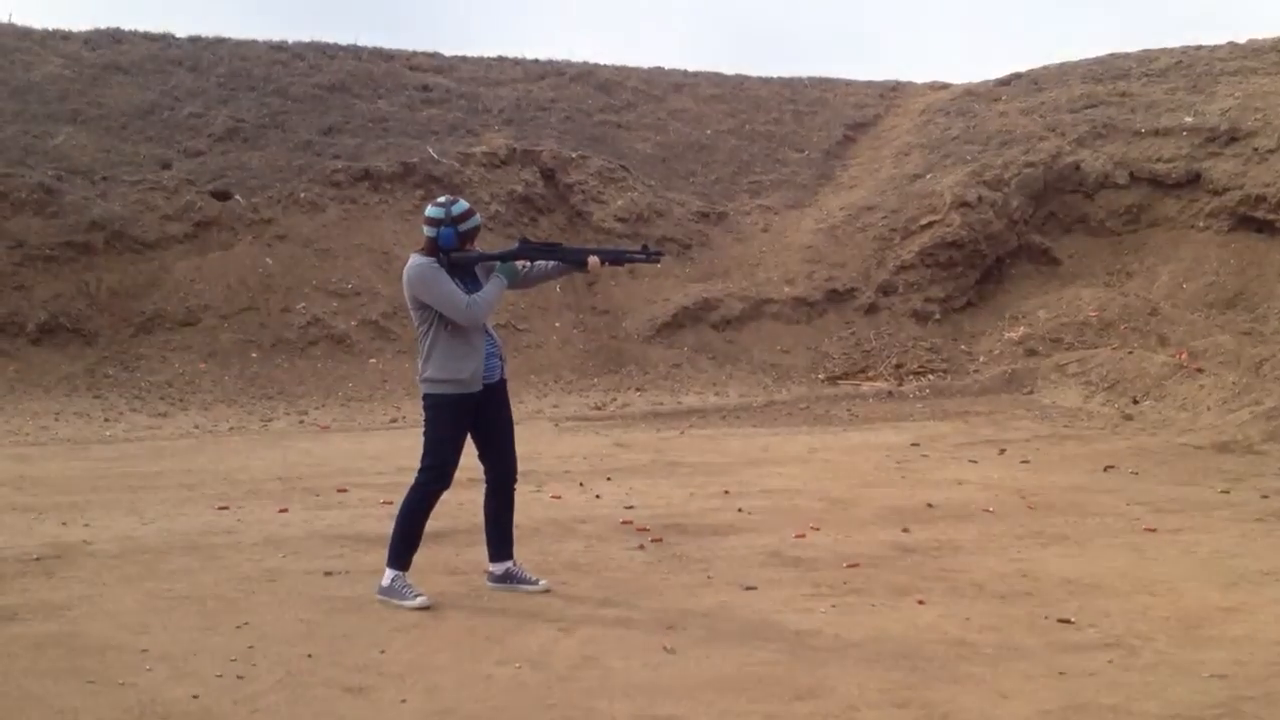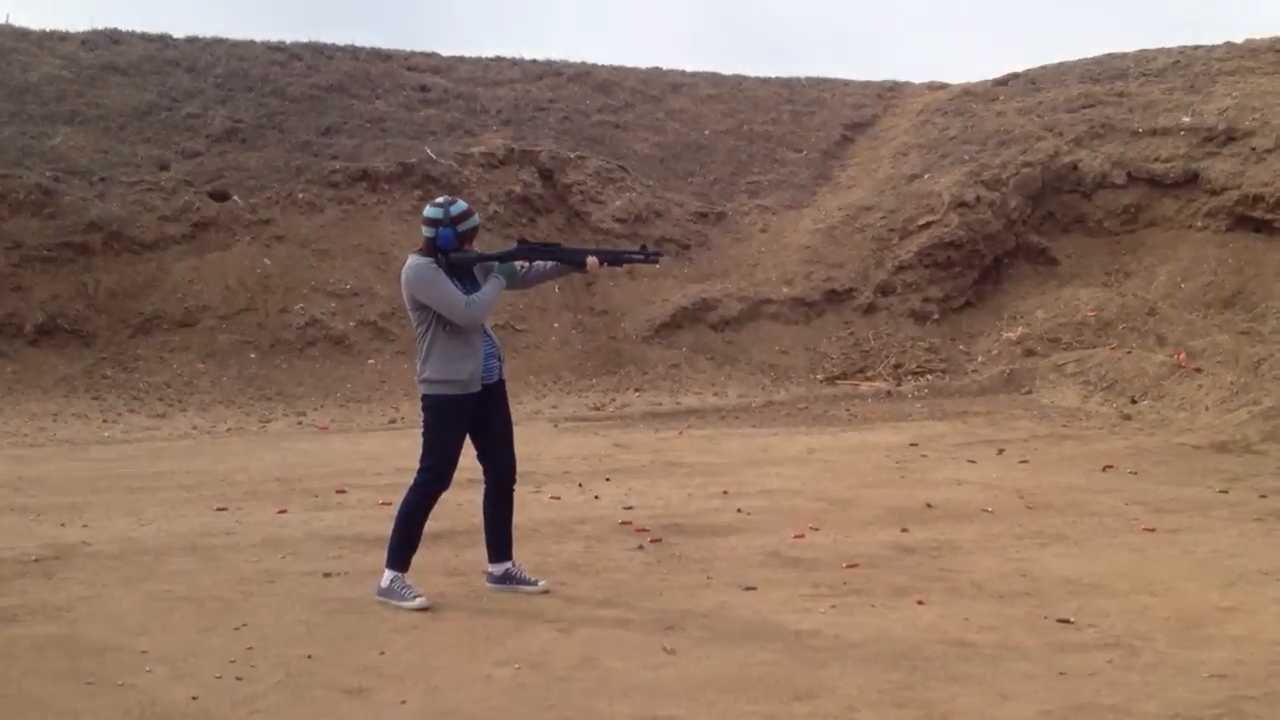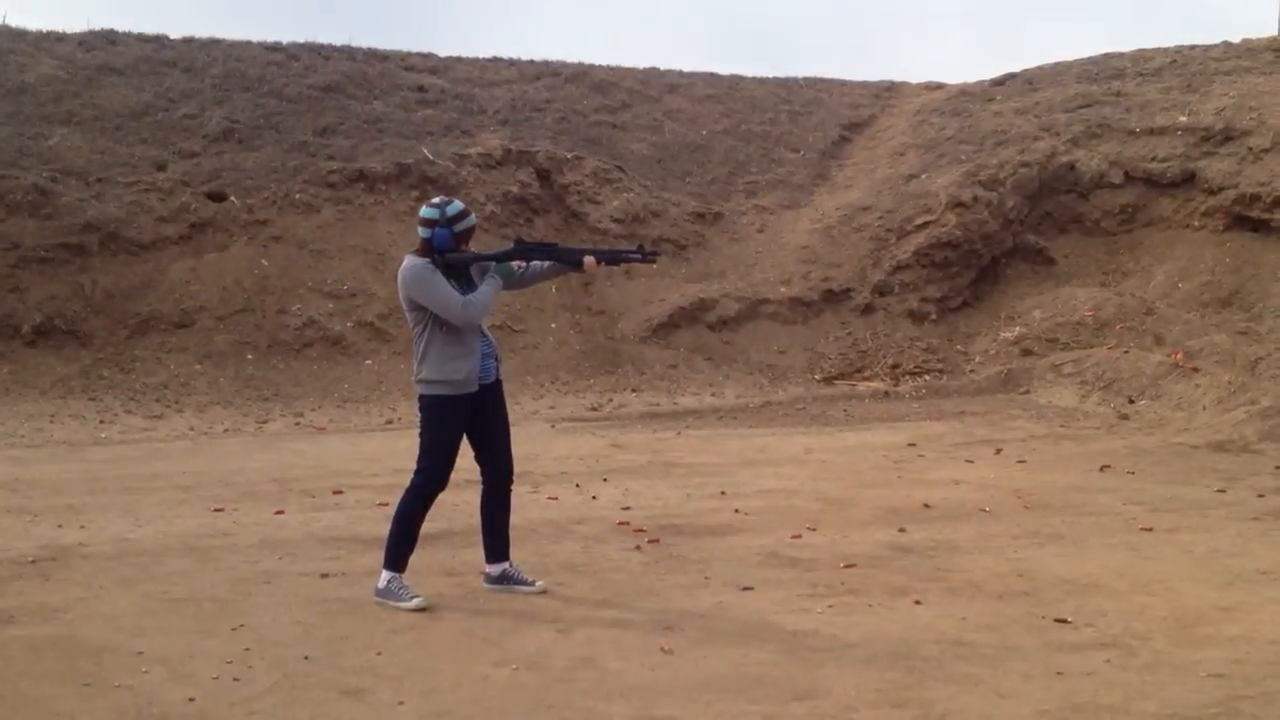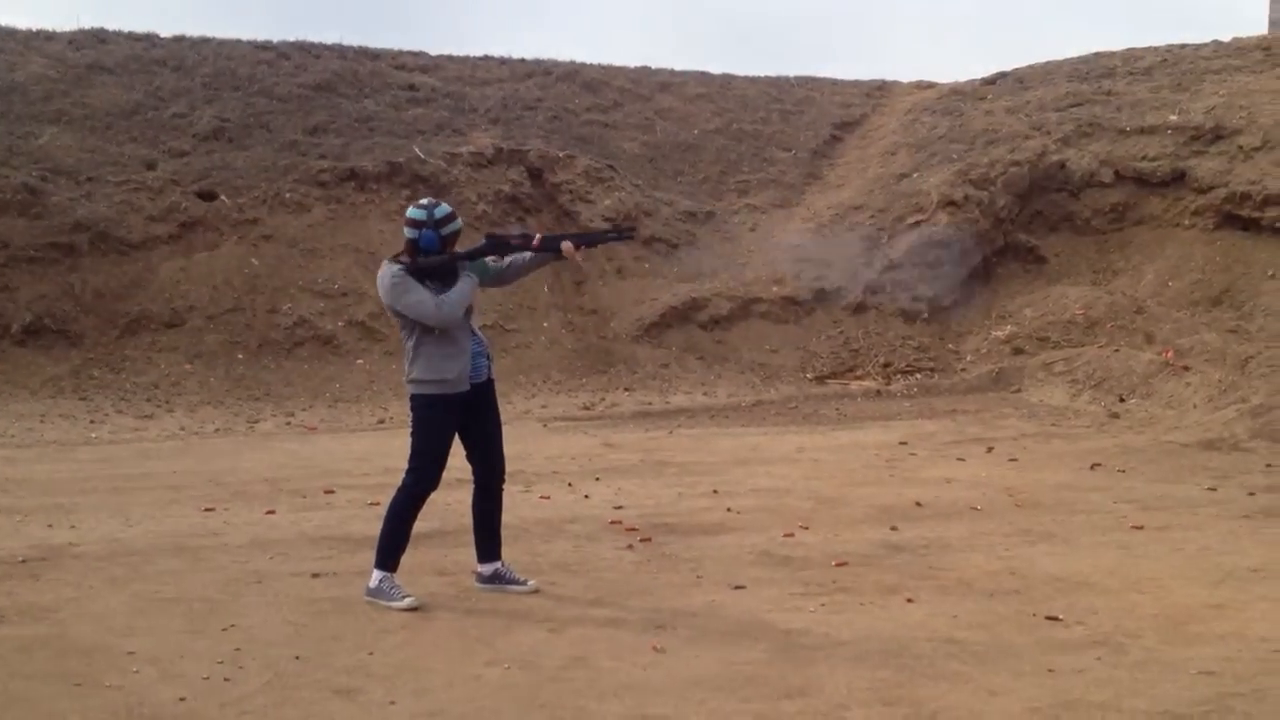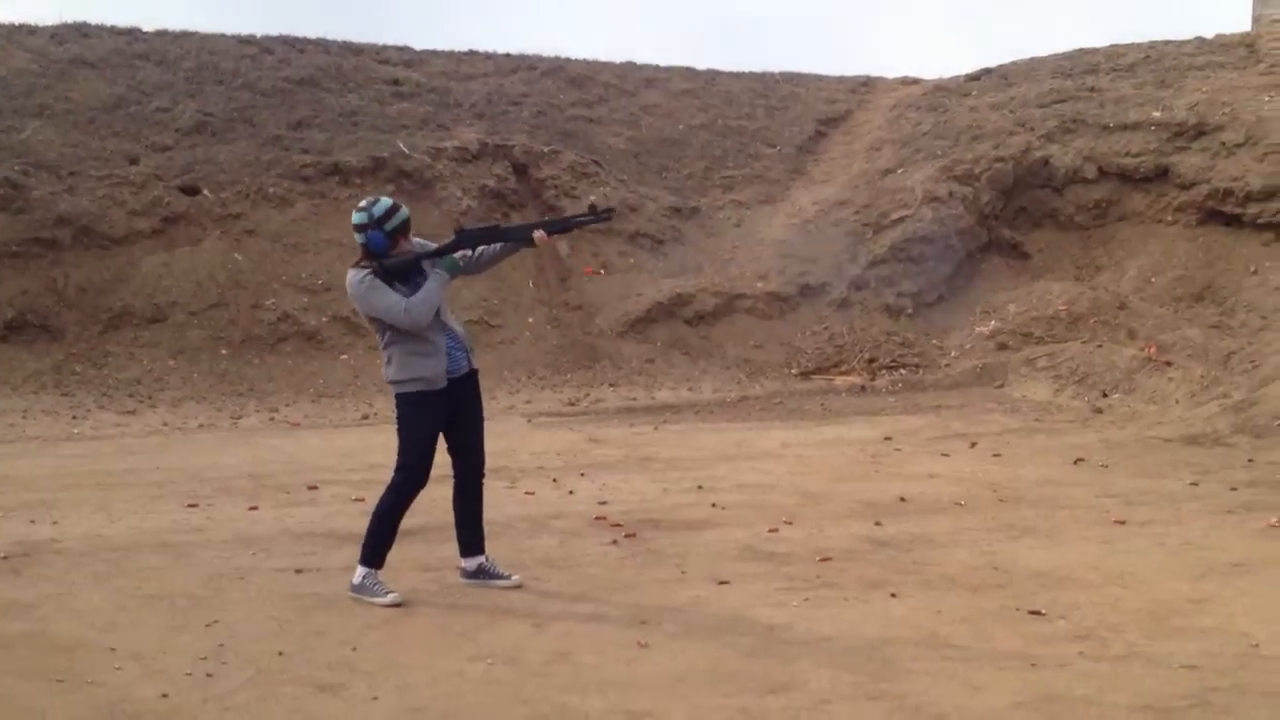
dt=0.2s
person 1, frame 1
left shoulder: (471, 262)
right shoulder: (421, 271)
left elbow: (523, 274)
right elbow: (470, 312)
left wrist: (576, 263)
right wrist: (499, 278)
left hip: (489, 384)
right hip: (448, 392)
left knee: (503, 473)
right knee: (433, 480)
left ankle: (502, 566)
right ankle: (393, 577)
person 1, frame 2
left shoulder: (468, 263)
right shoulder: (420, 271)
left elbow: (522, 274)
right elbow: (469, 313)
left wrist: (574, 263)
right wrist: (498, 278)
left hip: (488, 384)
right hip: (447, 392)
left knee: (503, 474)
right knee: (432, 481)
left ankle: (501, 568)
right ankle: (392, 577)
person 1, frame 3
left shoulder: (465, 263)
right shoulder: (416, 271)
left elbow: (518, 275)
right elbow: (465, 313)
left wrist: (571, 263)
right wrist: (494, 279)
left hip: (485, 384)
right hip: (444, 392)
left knee: (500, 474)
right knee: (429, 482)
left ankle: (499, 568)
right ankle: (389, 578)
person 1, frame 4
left shoulder: (450, 261)
right shoulder: (395, 277)
left elbow: (501, 272)
right elbow: (441, 314)
left wrist: (551, 251)
right wrist: (470, 275)
left hip: (477, 382)
right hip: (436, 390)
left knee: (491, 473)
right knee: (421, 480)
left ankle: (490, 567)
right ankle: (381, 578)
person 1, frame 5
left shoulder: (417, 252)
right shoulder: (361, 281)
left elbow: (470, 262)
right elbow: (412, 316)
left wrist: (521, 241)
right wrist: (441, 274)
left hip: (460, 374)
right hip: (418, 386)
left knee: (471, 469)
right knee: (410, 477)
left ankle: (473, 561)
right ankle: (365, 573)
